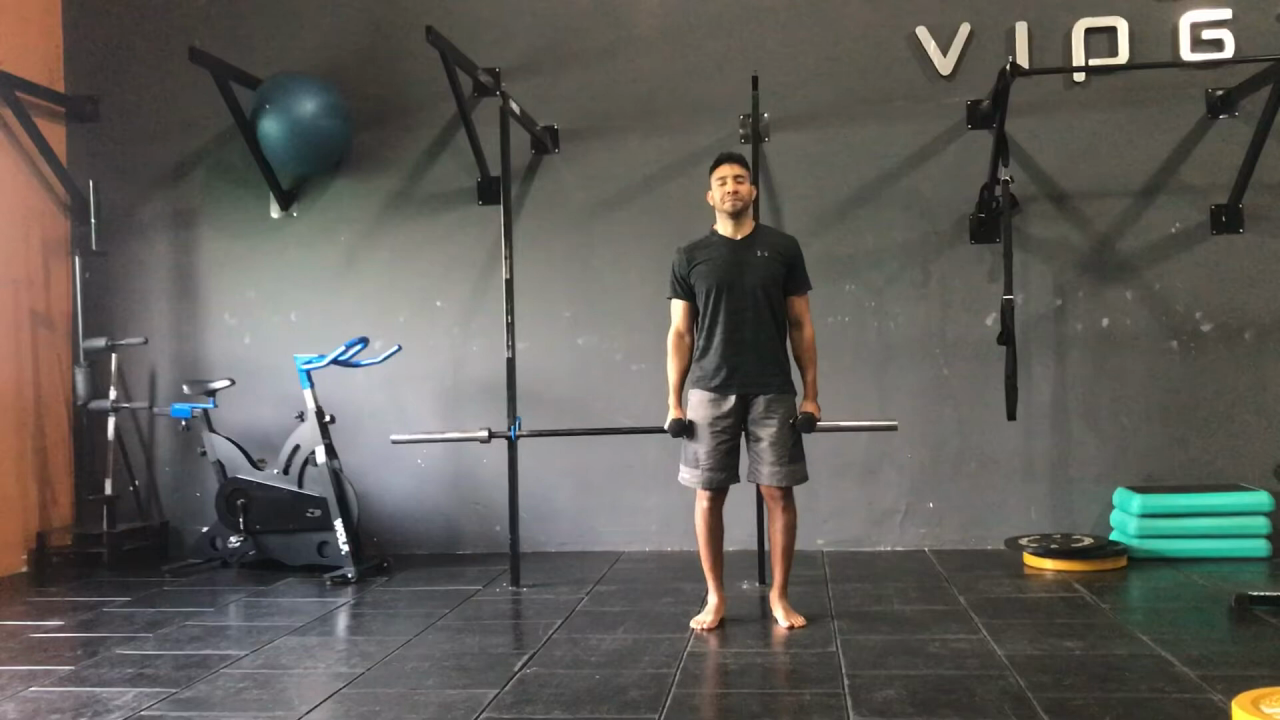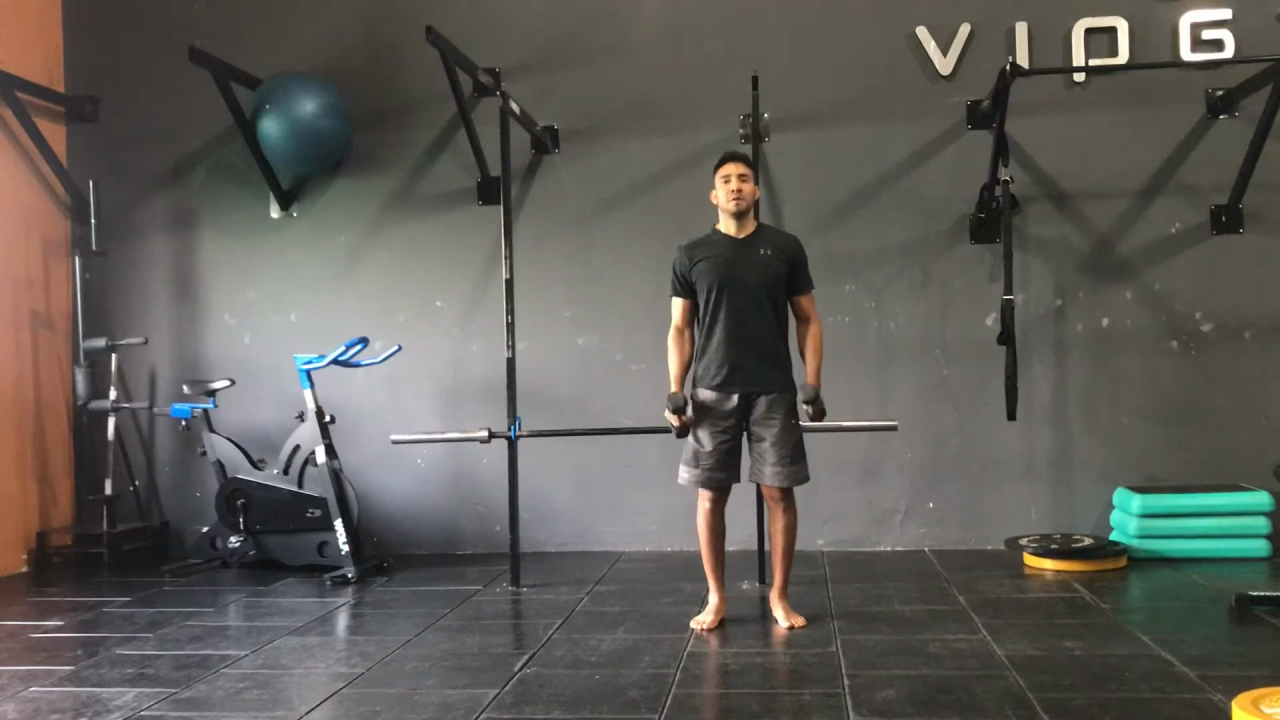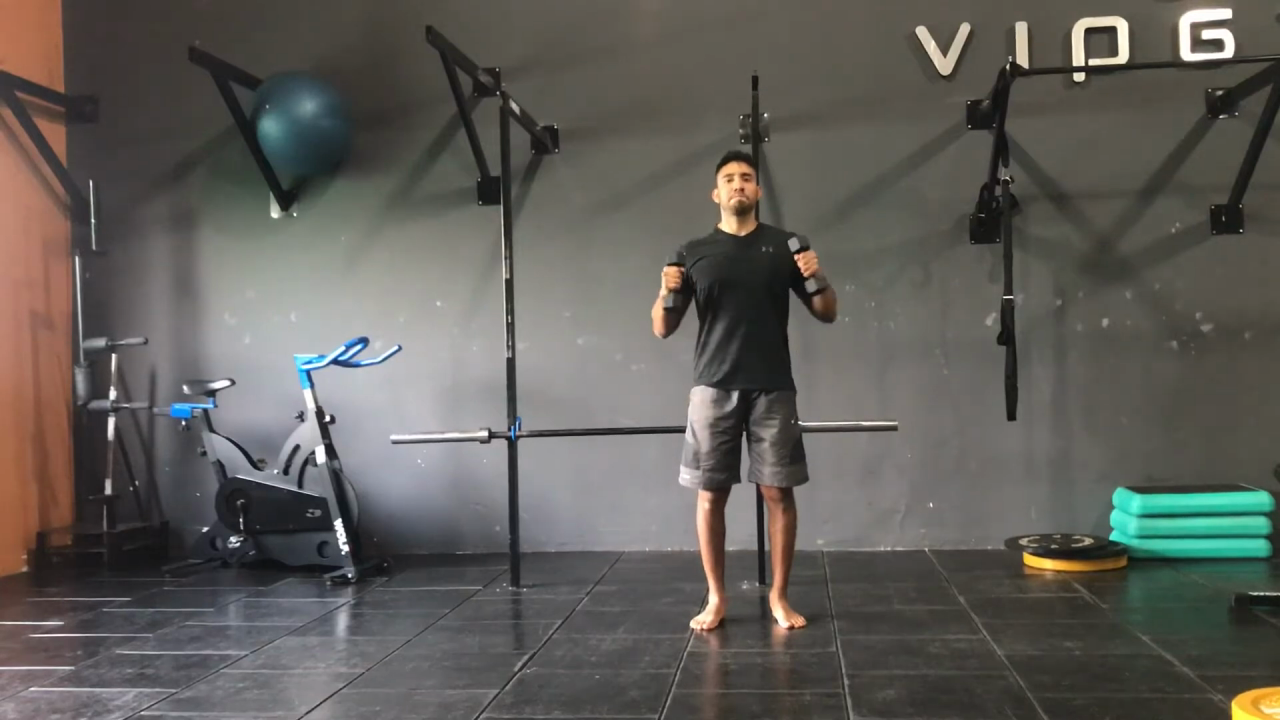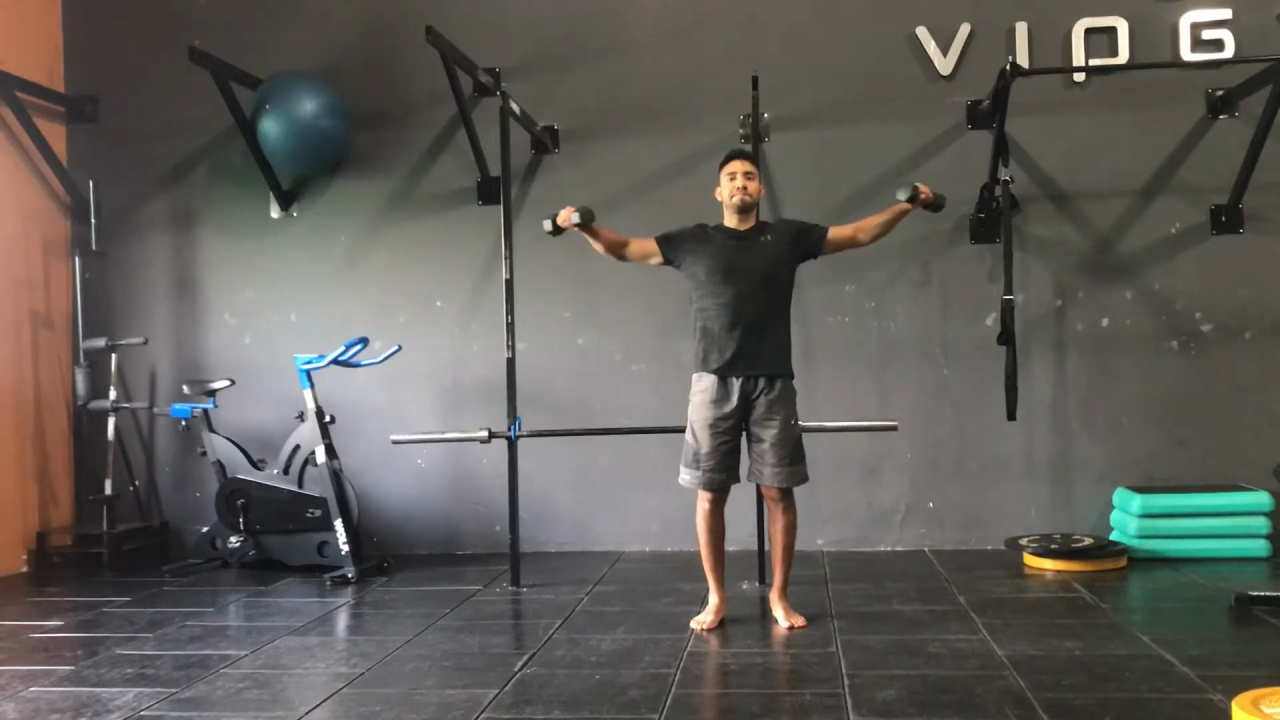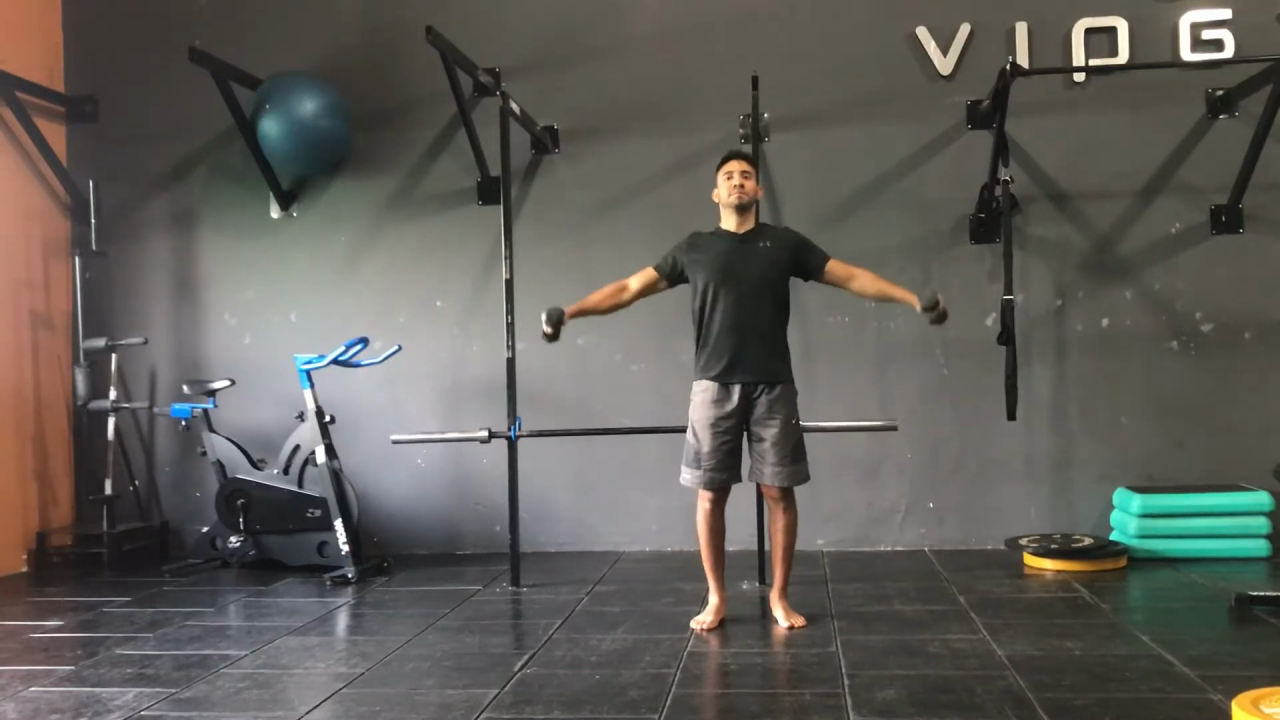
dt=1s
person 1, frame 1
left shoulder: (783, 248)
right shoulder: (690, 257)
left elbow: (800, 325)
right elbow: (680, 332)
left wrist: (811, 393)
right wrist: (674, 401)
left hip: (772, 393)
right hip: (710, 392)
left knee: (779, 492)
right knee: (708, 494)
left ankle: (779, 595)
right ankle: (714, 597)
person 1, frame 2
left shoulder: (786, 247)
right shoulder: (691, 255)
left elbow: (808, 318)
right elbow: (680, 328)
left wrist: (813, 381)
right wrist: (677, 392)
left hip: (773, 392)
right hip: (713, 394)
left knee: (780, 493)
right knee: (710, 495)
left ankle: (779, 596)
right ankle: (716, 598)
person 1, frame 3
left shoulder: (785, 245)
right shoulder: (693, 253)
left elbow: (826, 312)
right elbow: (662, 327)
left wrist: (816, 280)
right wrist: (666, 294)
left hip: (772, 388)
right hip: (714, 388)
left knee: (779, 492)
right knee: (710, 494)
left ankle: (779, 596)
right ankle: (716, 598)
person 1, frame 4
left shoulder: (787, 236)
right shoulder: (693, 241)
left elbow: (859, 233)
right elbow: (624, 248)
left wrist: (905, 206)
right wrist: (584, 226)
left hip: (772, 383)
right hip: (714, 383)
left knee: (779, 491)
right knee: (710, 493)
left ankle: (779, 596)
right ankle: (716, 598)
person 1, frame 5
left shoulder: (785, 242)
right shoulder: (694, 248)
left elbow: (850, 277)
right elbow: (630, 288)
left wrist: (912, 299)
right wrist: (572, 312)
left hip: (773, 387)
right hip: (714, 387)
left knee: (780, 492)
right knee: (710, 494)
left ankle: (779, 596)
right ankle: (715, 598)
